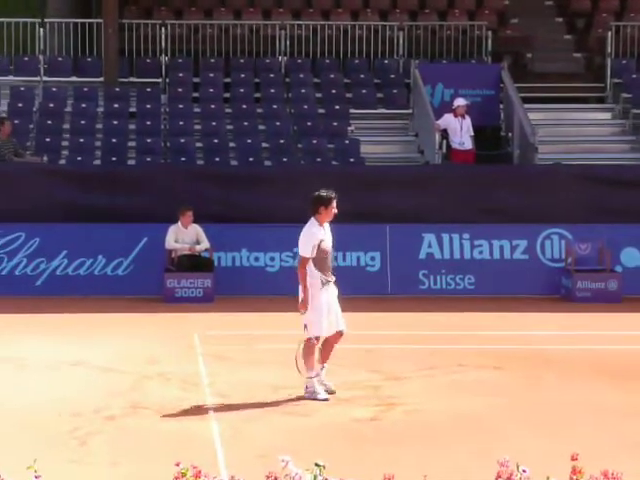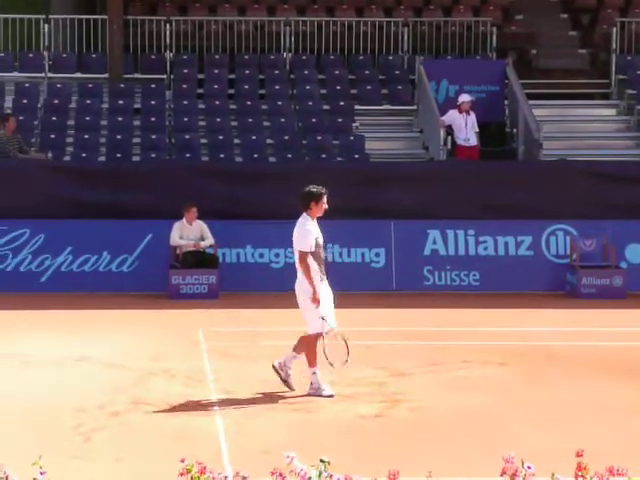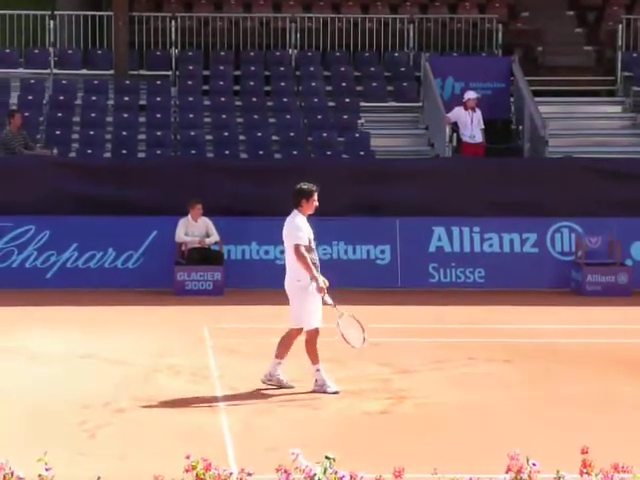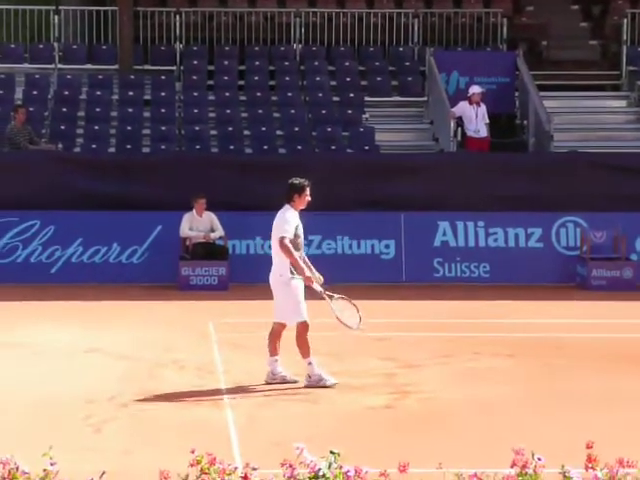
dt=0.2s
person 1, frame 1
left shoulder: (325, 226)
right shoulder: (311, 232)
right elbow: (302, 265)
right wrist: (305, 295)
left hip: (327, 289)
right hip: (314, 292)
left knee: (336, 332)
right knee: (314, 338)
left ankle: (318, 376)
right ankle: (311, 385)
person 1, frame 2
left shoulder: (311, 223)
right shoulder: (306, 227)
right elbow: (304, 260)
right wrist: (314, 290)
left hip: (320, 284)
right hip: (311, 287)
left knee: (318, 331)
right knee: (313, 333)
left ankle: (285, 364)
right ankle: (315, 382)
person 1, frame 3
left shoulder: (298, 221)
right shoulder: (297, 223)
right elbow: (300, 253)
left wrist: (317, 277)
right wrist: (316, 278)
left hip: (304, 282)
right hip: (302, 283)
left knee: (296, 329)
right knee: (312, 331)
left ankle: (273, 373)
right ankle: (320, 379)
person 1, frame 4
left shoulder: (291, 216)
right shoulder: (286, 216)
right elbow: (283, 245)
left wrist: (312, 270)
right wrist: (303, 271)
left hip: (288, 278)
right hip: (286, 278)
left knee: (279, 325)
right knee: (302, 325)
left ankle: (274, 371)
right ankle: (312, 374)
